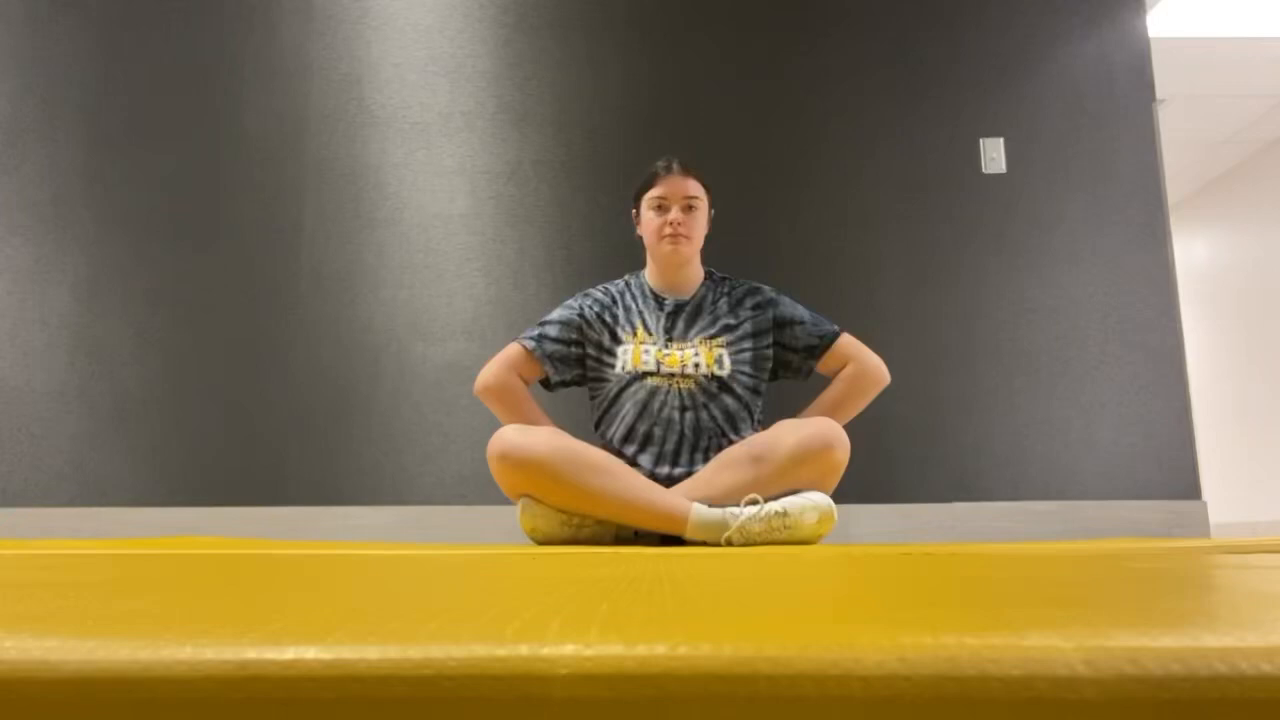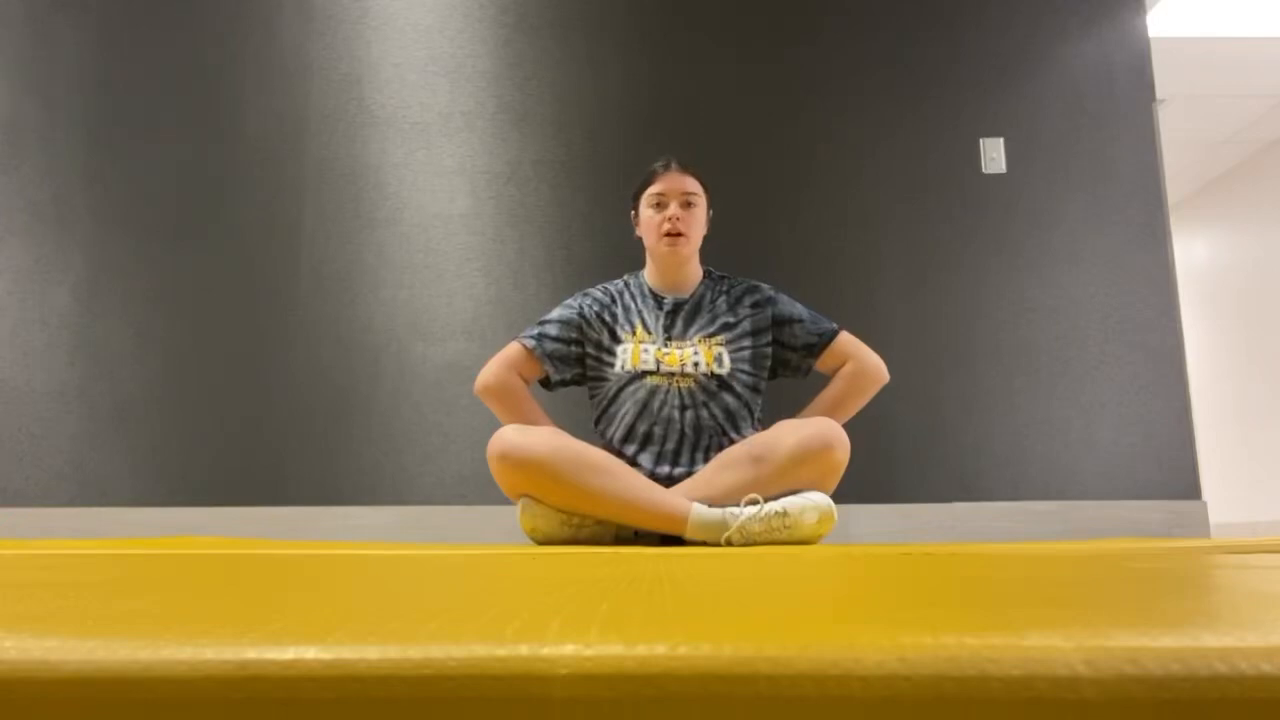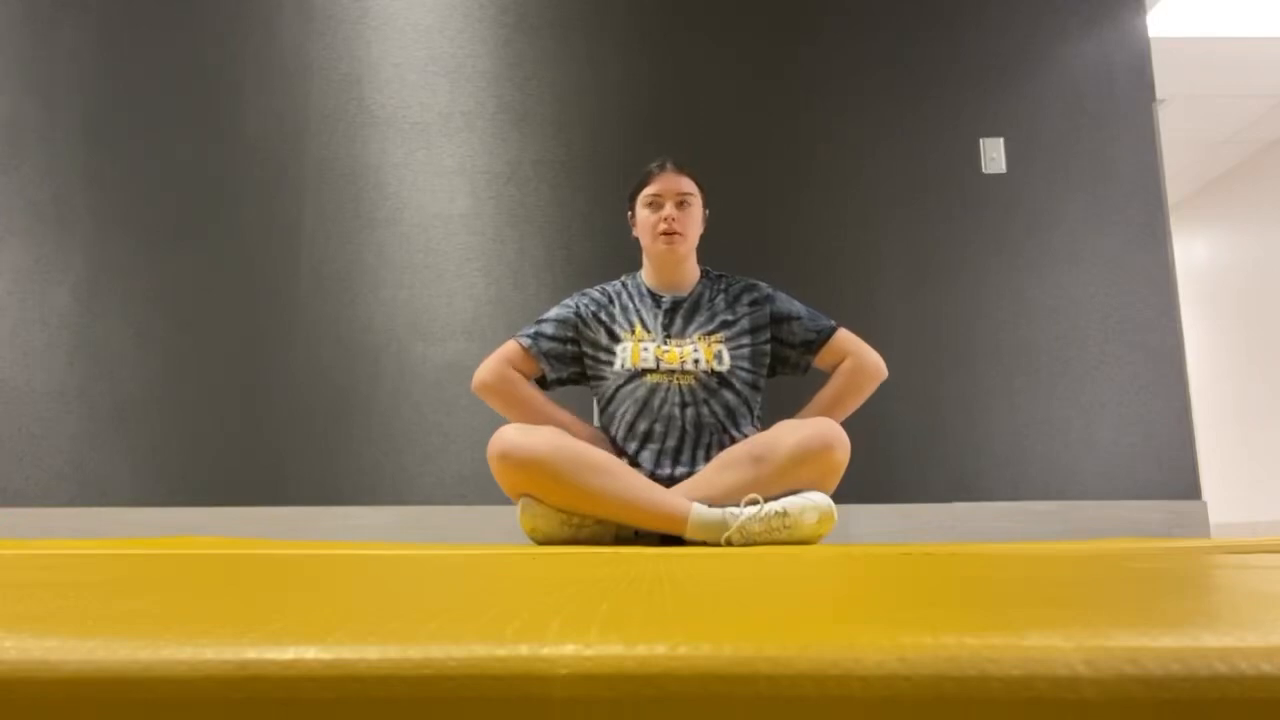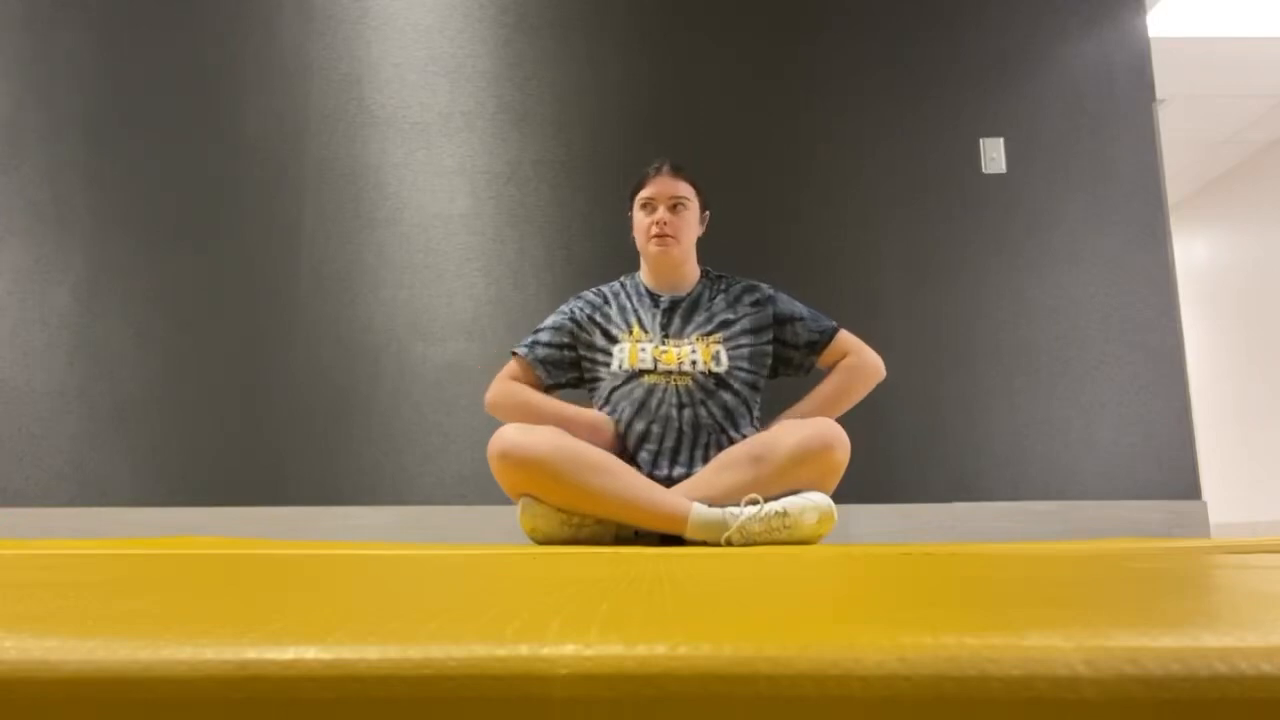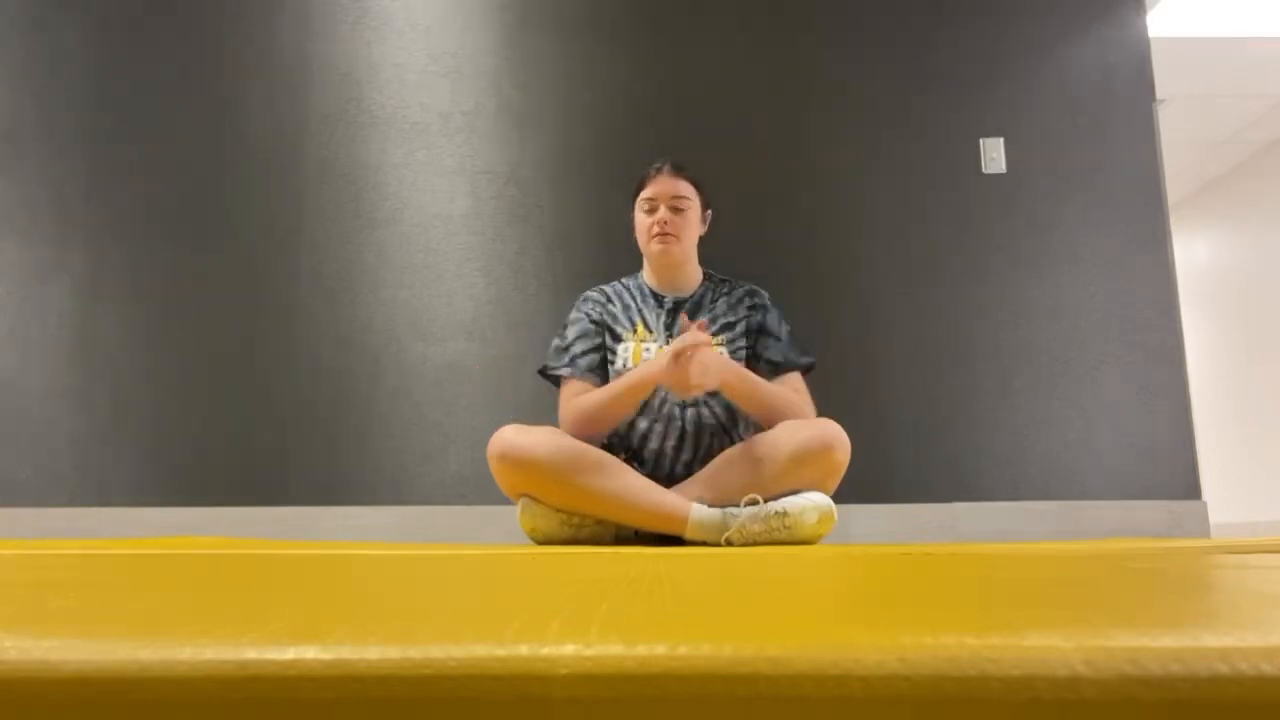
dt=0.4s
person 1, frame 1
left shoulder: (756, 308)
right shoulder: (597, 310)
left elbow: (868, 370)
right elbow: (495, 379)
left wrist: (781, 449)
right wrist: (566, 462)
left hip: (732, 490)
right hip: (617, 493)
left knee: (827, 441)
right knee: (509, 447)
left ankle: (591, 518)
right ankle: (720, 523)
person 1, frame 2
left shoulder: (756, 307)
right shoulder: (597, 310)
left elbow: (867, 368)
right elbow: (495, 379)
left wrist: (788, 450)
right wrist: (565, 465)
left hip: (733, 491)
right hip: (621, 496)
left knee: (827, 442)
right knee: (509, 447)
left ankle: (595, 518)
right ankle: (722, 523)
person 1, frame 3
left shoulder: (754, 304)
right shoulder: (594, 310)
left elbow: (865, 364)
right elbow: (492, 375)
left wrist: (785, 446)
right wrist: (584, 438)
left hip: (730, 490)
right hip: (619, 493)
left knee: (828, 442)
right knee: (510, 445)
left ankle: (615, 521)
right ankle: (721, 523)
person 1, frame 4
left shoulder: (754, 305)
right shoulder: (592, 310)
left elbow: (865, 365)
right elbow: (502, 395)
left wrist: (781, 430)
right wrist: (588, 423)
left hip: (731, 487)
right hip: (620, 492)
left knee: (826, 442)
right knee: (510, 445)
left ankle: (592, 516)
right ankle: (723, 523)
person 1, frame 5
left shoulder: (750, 306)
right shoulder: (597, 307)
left elbow: (801, 417)
right elbow: (577, 425)
left wrist: (726, 373)
right wrist: (654, 371)
left hip: (725, 485)
right hip: (620, 487)
left knee: (827, 440)
right knee: (510, 445)
left ankle: (599, 519)
right ankle: (722, 522)
